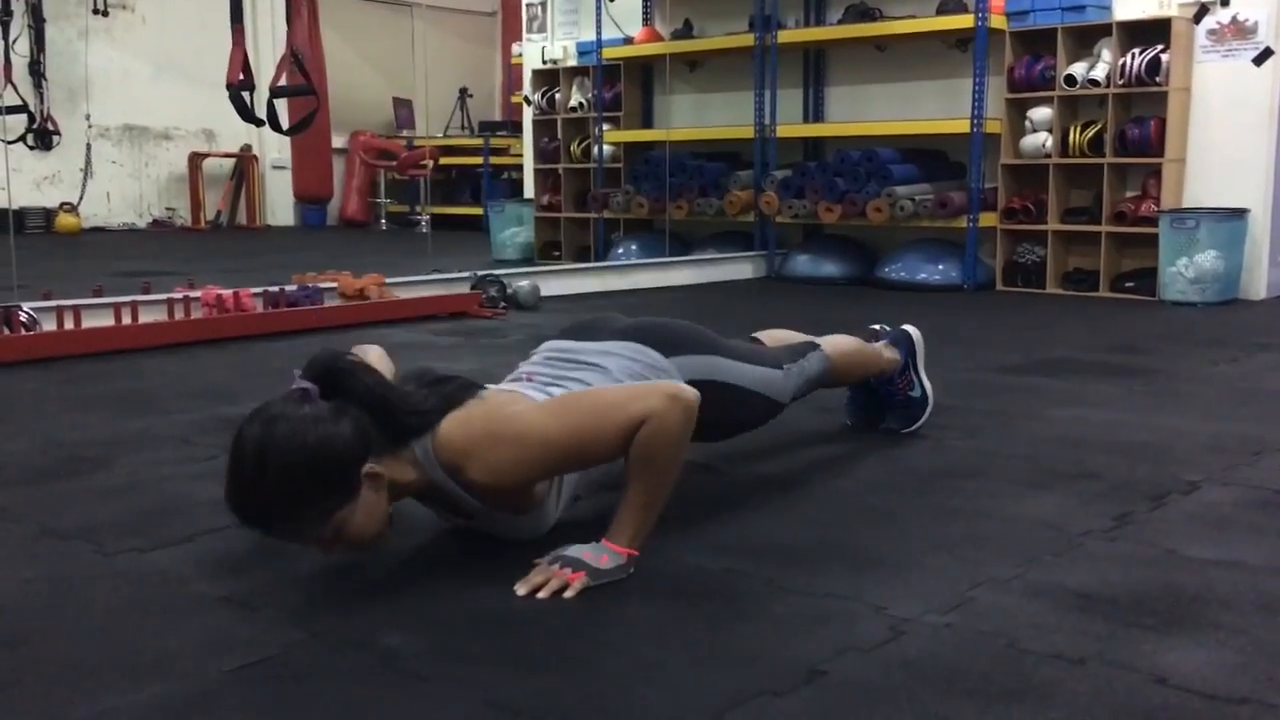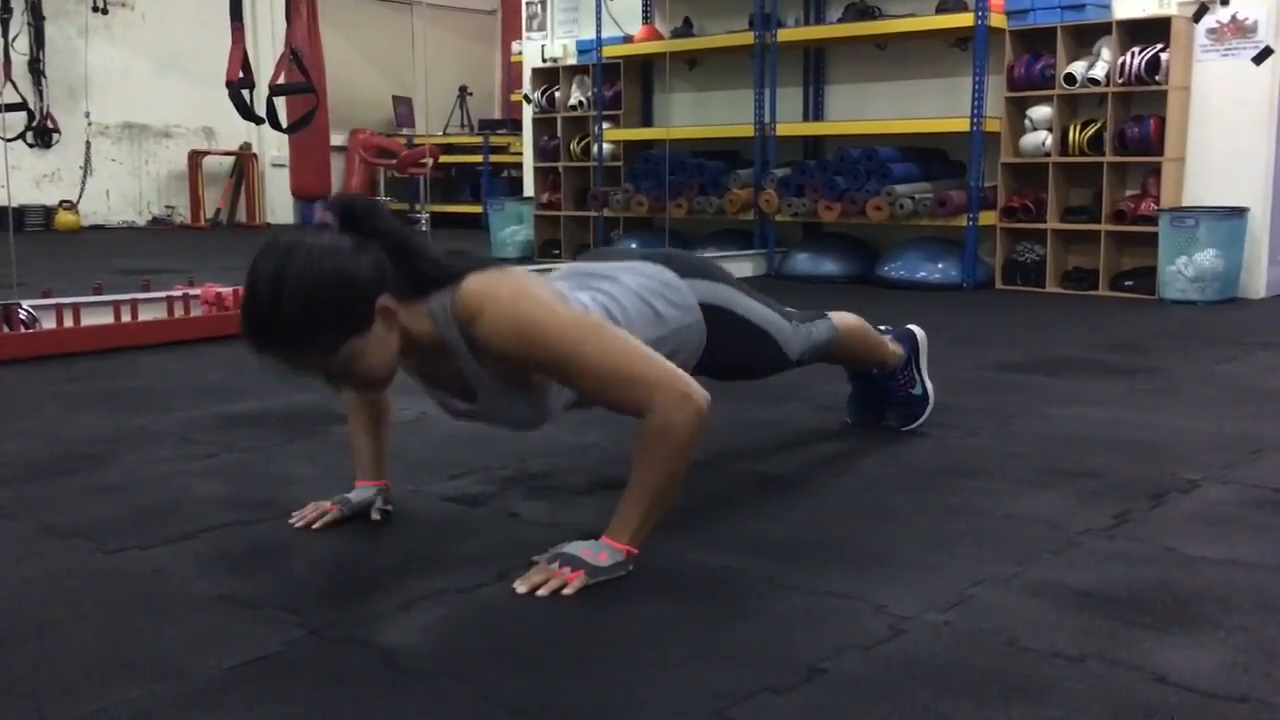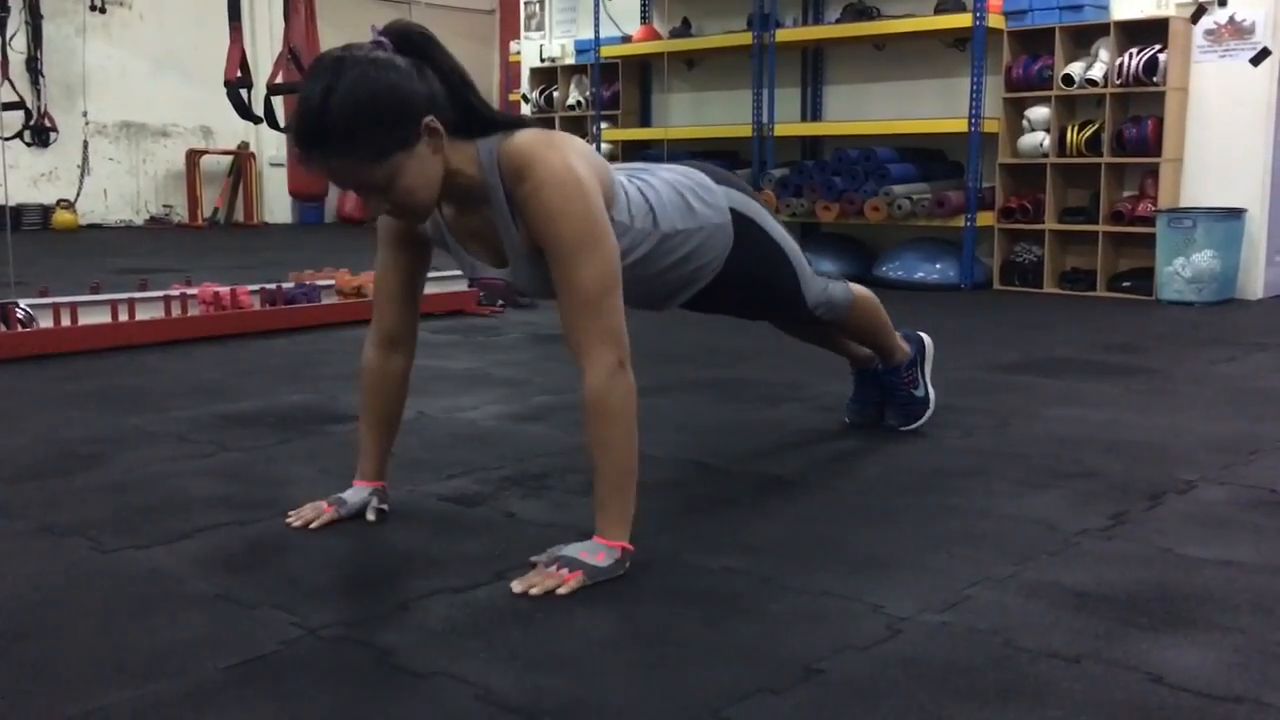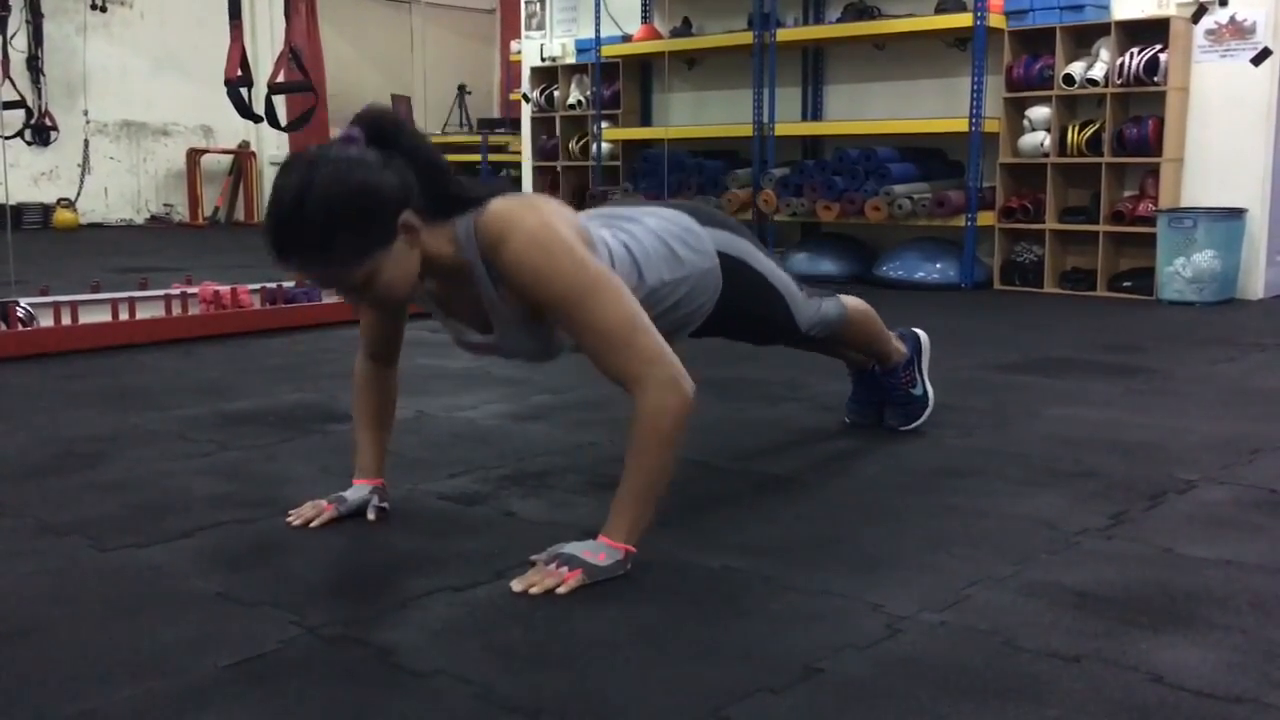
dt=0.4s
person 1, frame 1
left shoulder: (481, 450)
right shoulder: (368, 426)
left elbow: (675, 405)
right elbow: (366, 354)
left wrist: (618, 548)
right wrist: (347, 511)
left hip: (667, 373)
right hip: (579, 358)
left knee: (791, 374)
right knee: (759, 351)
left ankle: (891, 353)
right ankle: (874, 345)
person 1, frame 2
left shoulder: (499, 315)
right shoulder: (383, 314)
left elbow: (682, 403)
right elbow: (364, 390)
left wrist: (616, 546)
right wrist: (368, 482)
left hip: (679, 307)
right hip: (598, 290)
left knee: (800, 340)
right knee: (788, 336)
left ankle: (895, 352)
right ankle: (872, 369)
person 1, frame 3
left shoulder: (545, 173)
right shoulder: (413, 193)
left elbow: (606, 364)
right elbow: (389, 344)
left wrist: (611, 544)
right wrist: (367, 485)
left hip: (712, 225)
right hip: (655, 252)
left knee: (812, 306)
right knee: (792, 322)
left ankle: (903, 357)
right ankle: (869, 371)
person 1, frame 4
left shoulder: (524, 241)
right shoulder: (393, 245)
left elbow: (665, 389)
right elbow: (376, 359)
left wrist: (613, 545)
right wrist: (368, 481)
left hip: (699, 261)
right hip: (625, 247)
left knee: (809, 323)
right knee: (795, 334)
left ankle: (901, 356)
right ankle: (869, 375)
